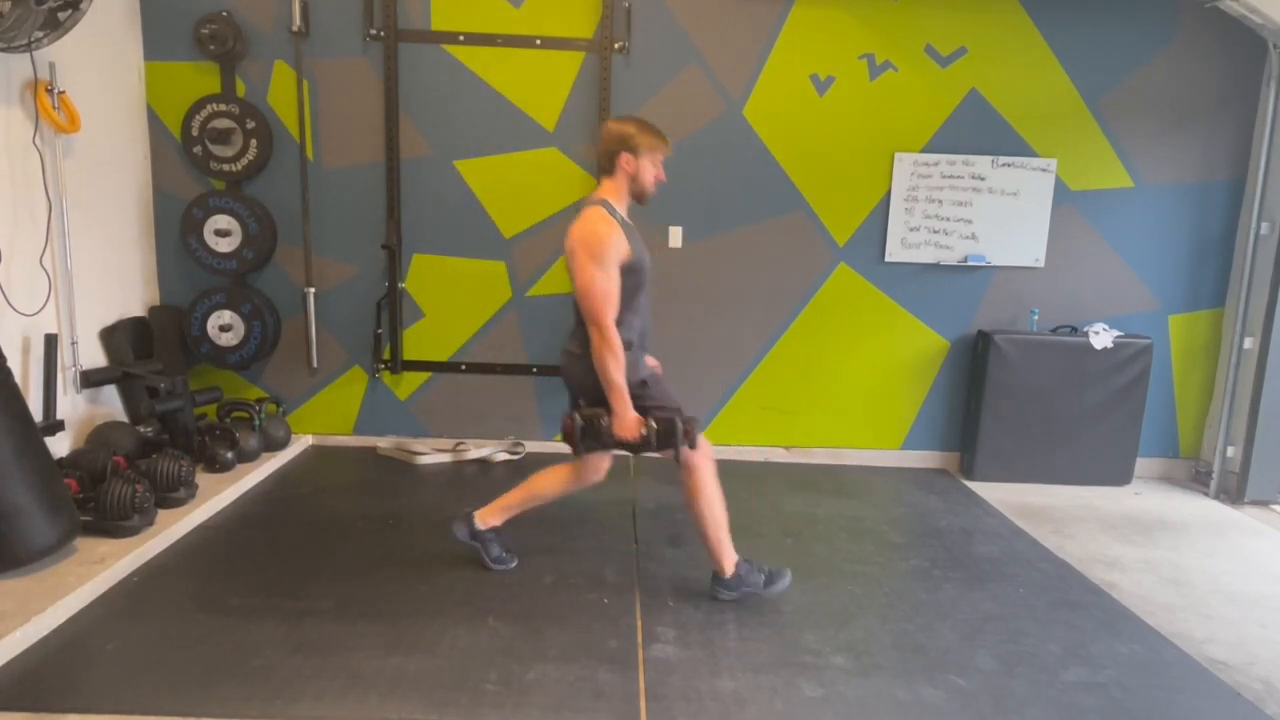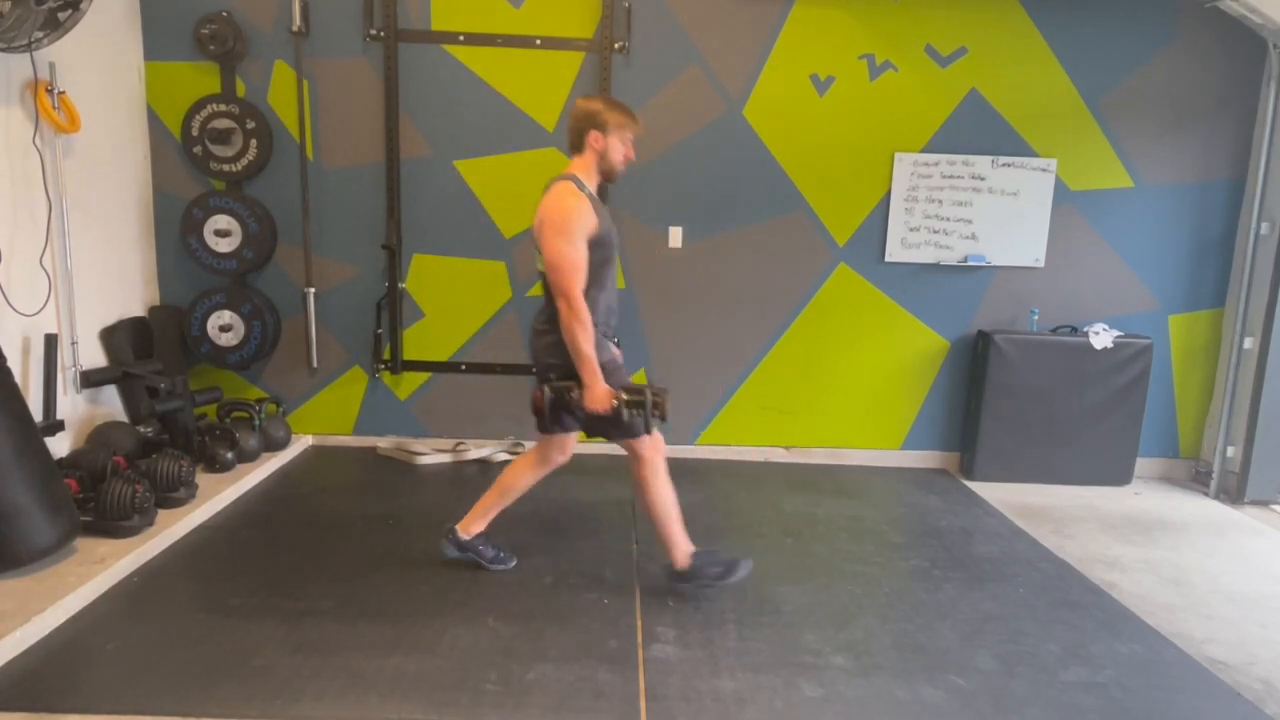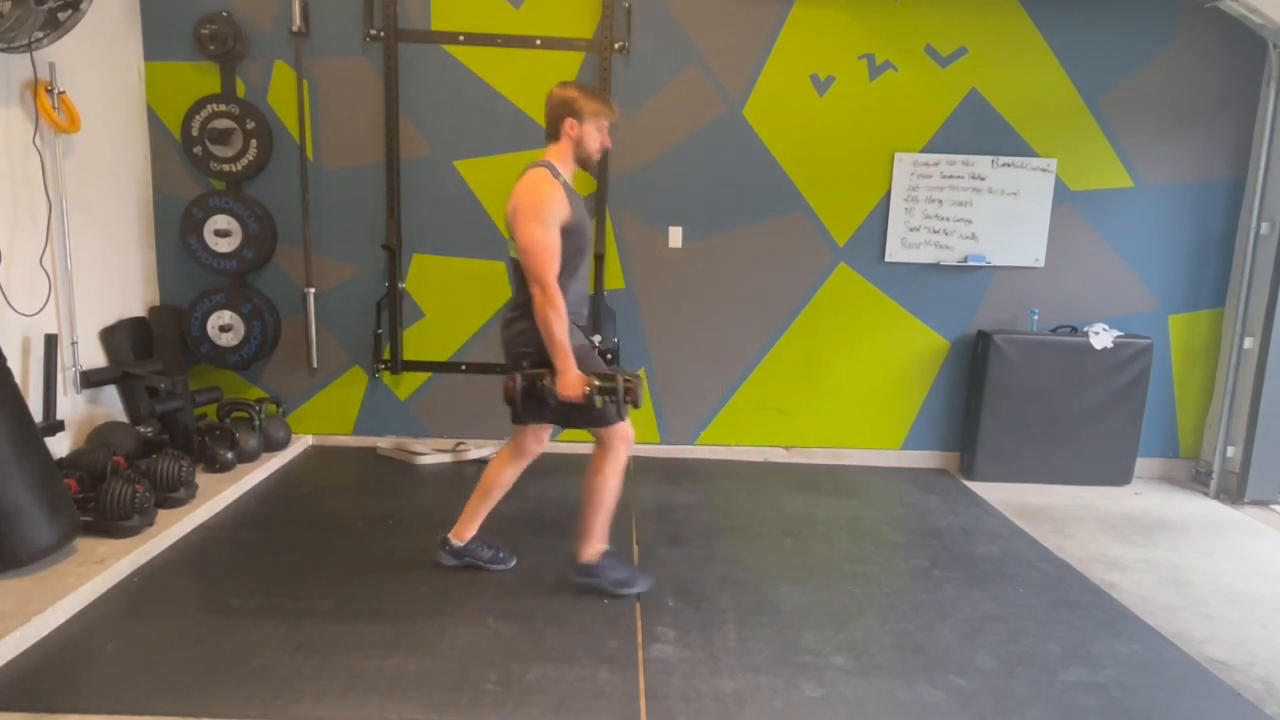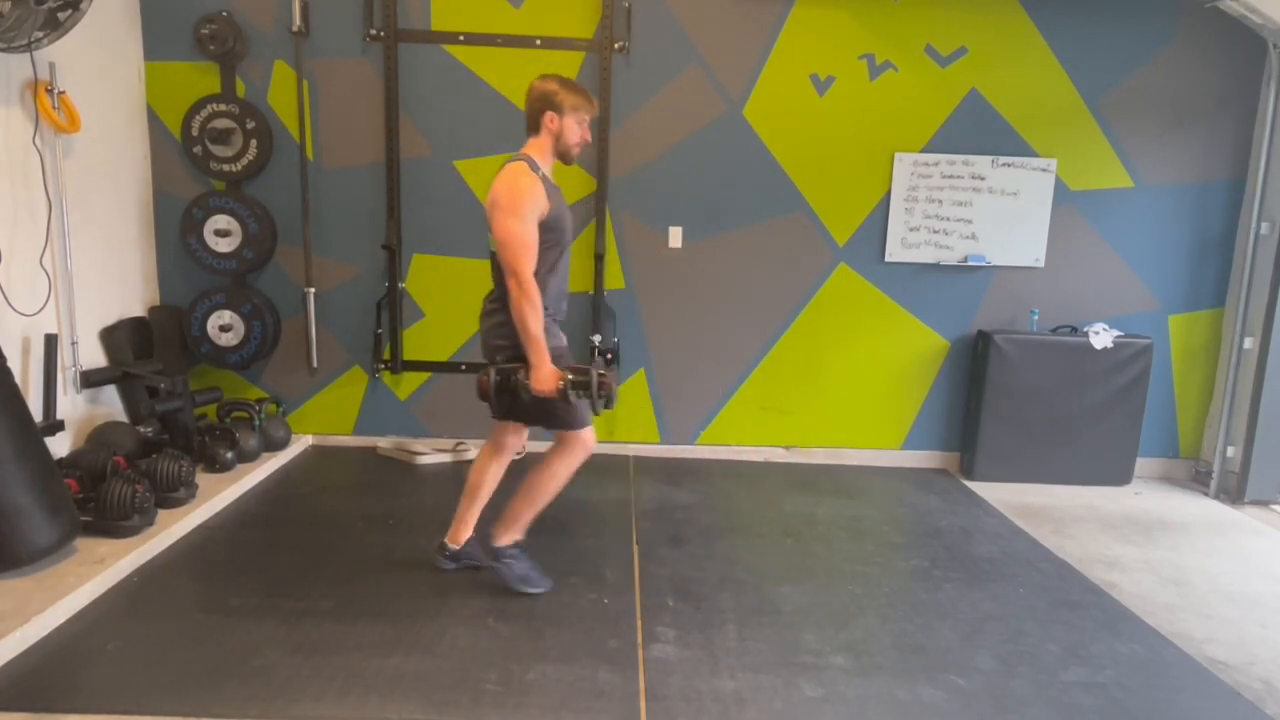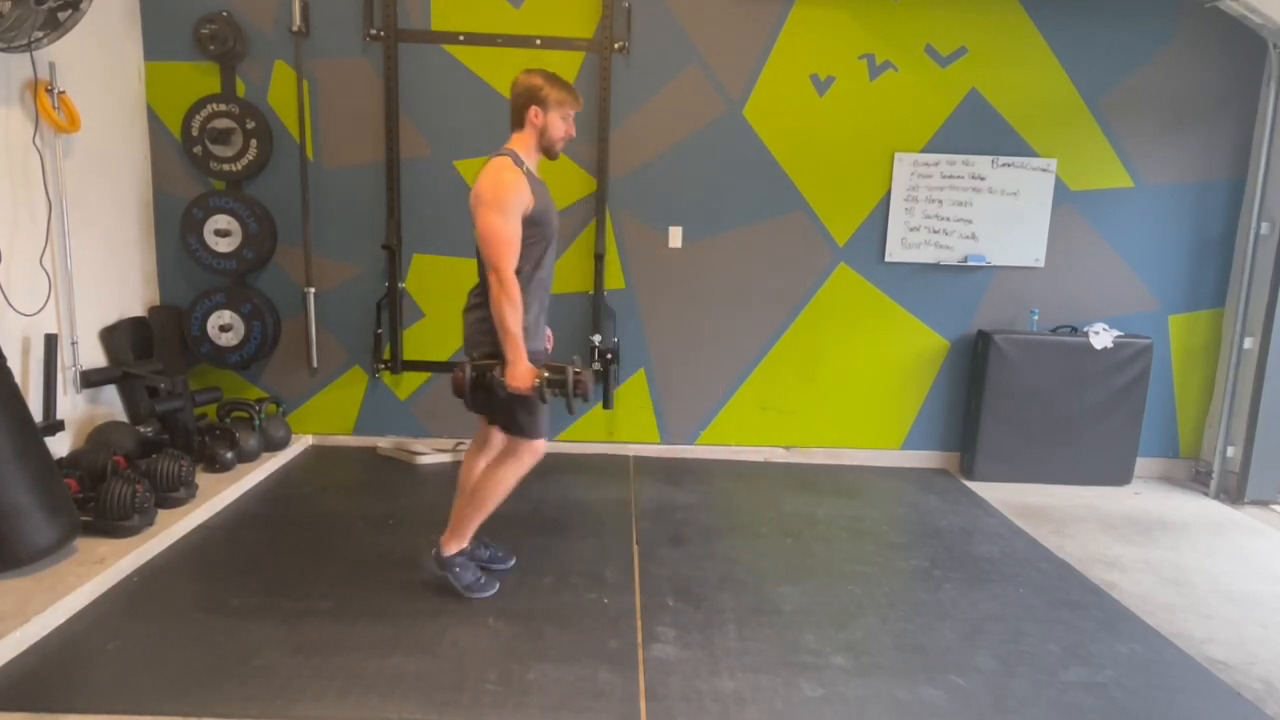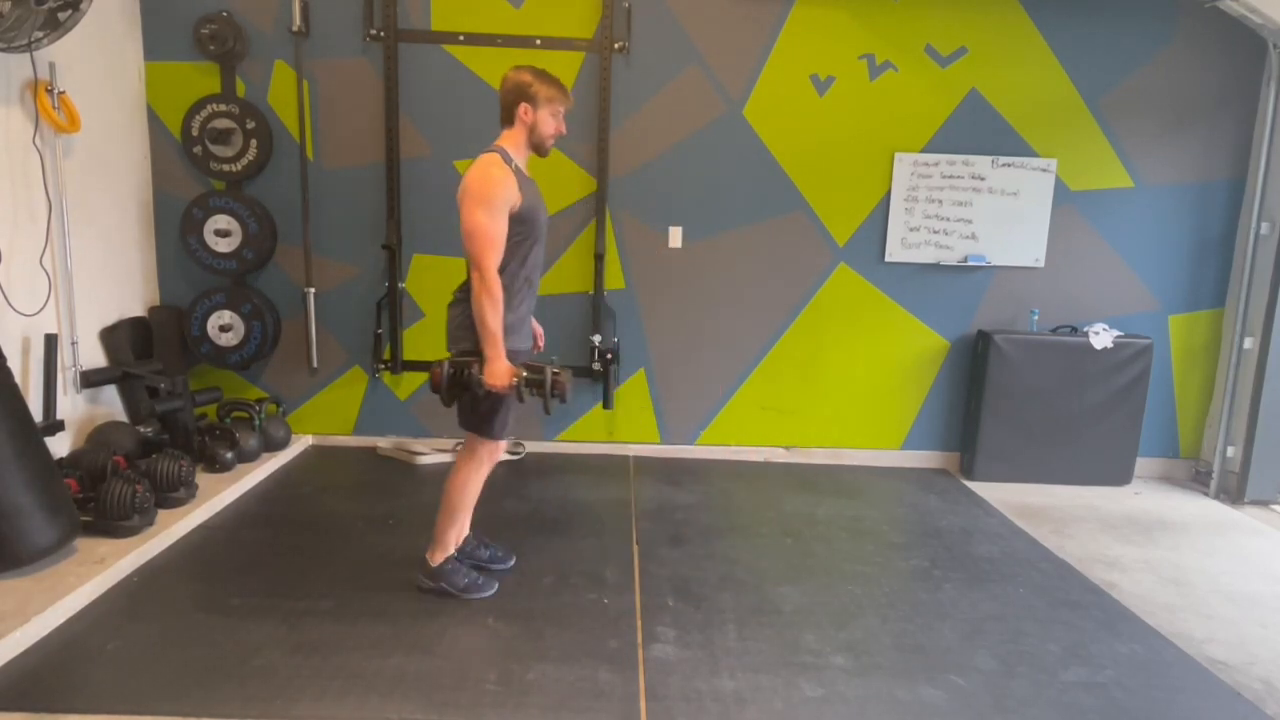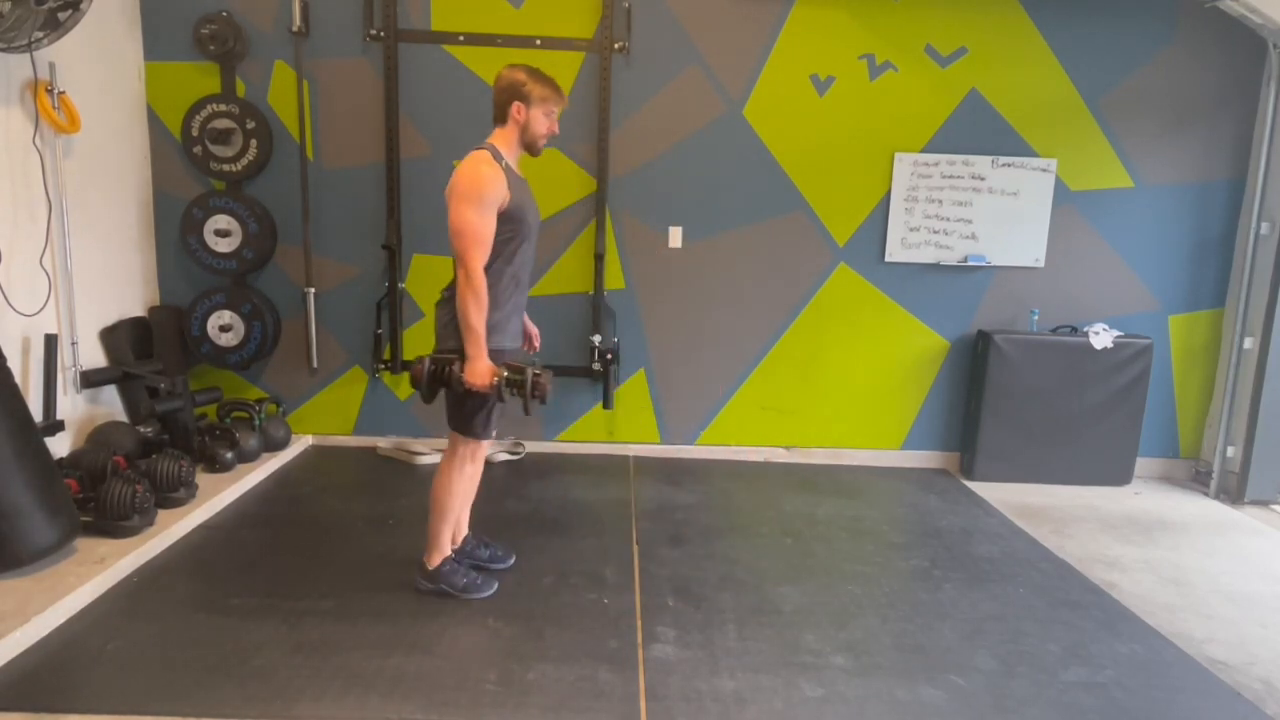
dt=0.1s
person 1, frame 1
left shoulder: (611, 217)
right shoulder: (599, 228)
right elbow: (601, 327)
left wrist: (639, 356)
right wrist: (621, 407)
left hip: (616, 362)
right hip: (608, 369)
left knee: (589, 470)
right knee: (694, 454)
left ankle: (482, 523)
right ankle: (730, 572)
person 1, frame 2
left shoulder: (583, 197)
right shoulder: (567, 204)
right elbow: (570, 300)
left wrist: (604, 348)
right wrist: (593, 379)
left hip: (568, 347)
right hip: (572, 351)
left knee: (552, 451)
right knee: (647, 446)
left ankle: (465, 533)
right ankle: (685, 562)
person 1, frame 3
left shoulder: (557, 186)
right shoulder: (543, 191)
right elbow: (543, 287)
left wrist: (570, 341)
right wrist: (566, 367)
left hip: (556, 334)
right hip: (545, 339)
left knee: (526, 443)
right knee: (617, 435)
left ankle: (460, 540)
right ankle: (593, 558)
person 1, frame 4
left shoulder: (538, 179)
right shoulder: (520, 184)
right elbow: (520, 281)
left wrist: (550, 336)
right wrist: (540, 360)
left hip: (530, 334)
right hip: (523, 339)
left knee: (507, 440)
right knee: (577, 440)
left ankle: (457, 542)
right ankle: (503, 543)
person 1, frame 5
left shoulder: (524, 174)
right shoulder: (504, 178)
right elbow: (501, 276)
left wrist: (537, 328)
right wrist: (516, 357)
left hip: (517, 330)
right hip: (504, 335)
left knee: (494, 439)
right knee: (526, 447)
left ankle: (456, 542)
right ankle: (455, 550)
person 1, frame 6
left shoulder: (514, 173)
right shoulder: (492, 174)
right elbow: (484, 273)
left wrist: (526, 321)
right wrist: (495, 354)
left hip: (506, 332)
right hip: (487, 337)
left knee: (484, 443)
right knee: (485, 448)
left ankle: (458, 541)
right ankle: (439, 562)
person 1, frame 7
left shoulder: (506, 171)
right shoulder: (481, 172)
right elbow: (471, 271)
left wrist: (520, 320)
right wrist: (476, 353)
left hip: (498, 330)
right hip: (479, 336)
left knee: (473, 444)
right knee: (468, 447)
left ankle: (458, 541)
right ankle: (436, 563)
